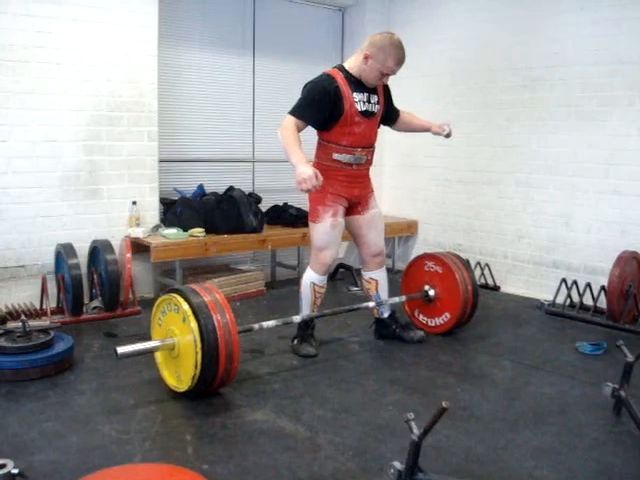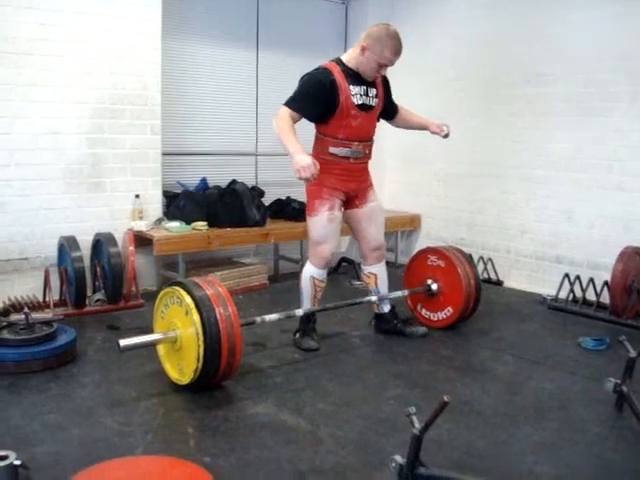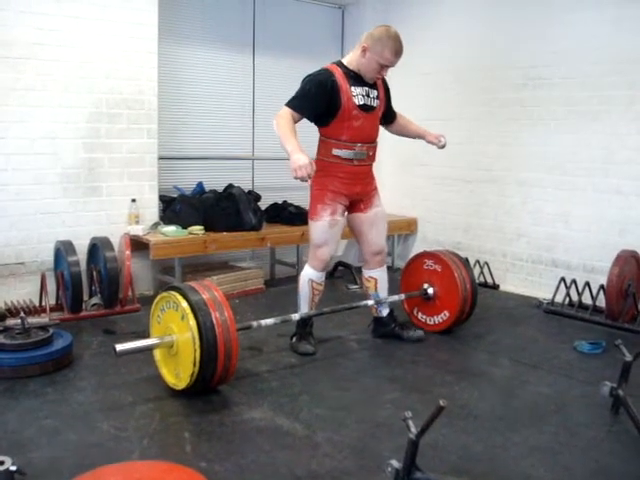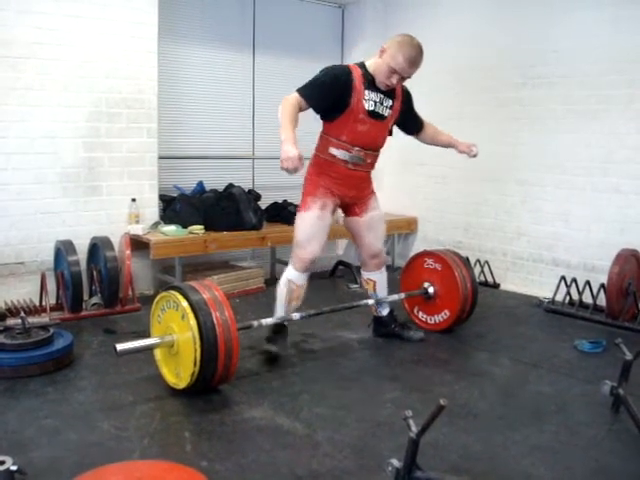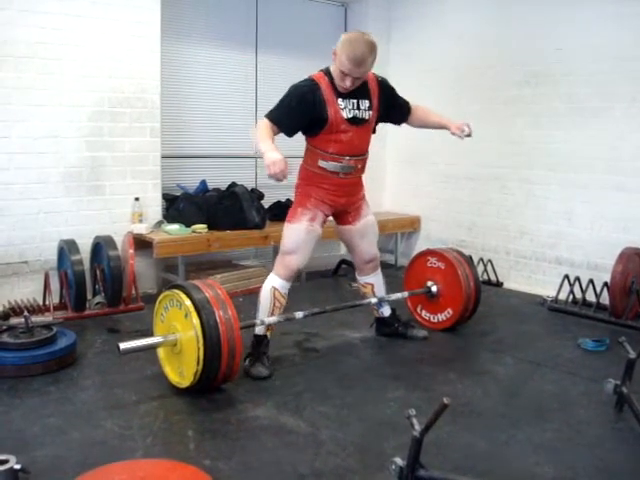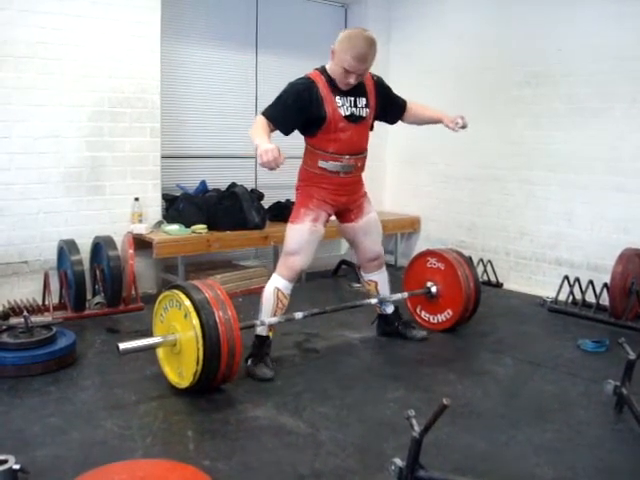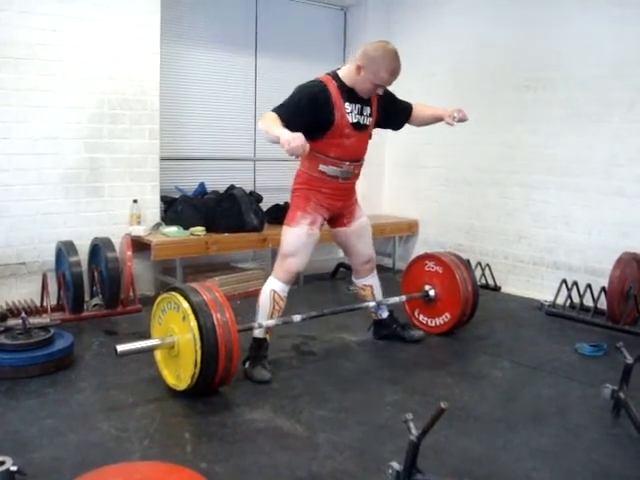
dt=0.7s
person 1, frame 1
left shoulder: (379, 89)
right shoulder: (326, 86)
left elbow: (394, 118)
right elbow: (288, 127)
left wrist: (430, 126)
right wrist: (301, 164)
left hip: (362, 186)
right hip: (329, 186)
left knee: (376, 254)
right knee: (323, 260)
left ankle: (385, 320)
right ankle: (304, 330)
person 1, frame 2
left shoulder: (379, 83)
right shoulder: (323, 79)
left elbow: (393, 114)
right elbow: (283, 117)
left wrist: (428, 124)
right wrist: (298, 154)
left hip: (361, 180)
right hip: (327, 180)
left knee: (376, 249)
right knee: (322, 254)
left ankle: (385, 316)
right ankle: (305, 324)
person 1, frame 3
left shoulder: (379, 85)
right shoulder: (325, 80)
left elbow: (391, 120)
right elbow: (283, 117)
left wrist: (425, 134)
right wrist: (296, 153)
left hip: (365, 183)
right hip: (331, 182)
left knee: (376, 253)
right knee: (320, 257)
left ankle: (384, 320)
right ankle: (302, 328)
person 1, frame 4
left shoulder: (400, 96)
right shoulder: (339, 78)
left elbow: (419, 129)
right elbow: (291, 104)
left wrist: (456, 143)
right wrist: (288, 143)
left hip: (361, 186)
right hip: (324, 182)
left knee: (375, 256)
right knee: (304, 257)
left ankle: (384, 320)
right ankle: (277, 331)
person 1, frame 5
left shoulder: (378, 88)
right shoulder: (309, 91)
left elbow: (409, 112)
right elbow: (266, 126)
left wrist: (448, 123)
right wrist: (270, 152)
left hip: (353, 192)
right hip: (314, 191)
left knee: (369, 259)
right knee: (287, 265)
left ankle: (386, 320)
right ankle: (259, 345)
person 1, frame 6
left shoulder: (373, 87)
right shoulder: (306, 89)
left elbow: (405, 110)
right elbow: (261, 123)
left wrist: (442, 116)
right wrist: (264, 143)
left hip: (354, 191)
right hip: (316, 191)
left knee: (374, 257)
right knee: (290, 266)
left ankle: (388, 319)
right ankle: (260, 346)
person 1, frame 7
left shoulder: (377, 97)
right shoulder: (317, 92)
left elbow: (410, 113)
right elbow: (268, 120)
left wrist: (443, 113)
right wrist: (285, 135)
left hip: (346, 196)
right hip: (312, 194)
left knee: (365, 261)
right knee: (287, 269)
left ankle: (383, 322)
right ankle: (257, 349)
